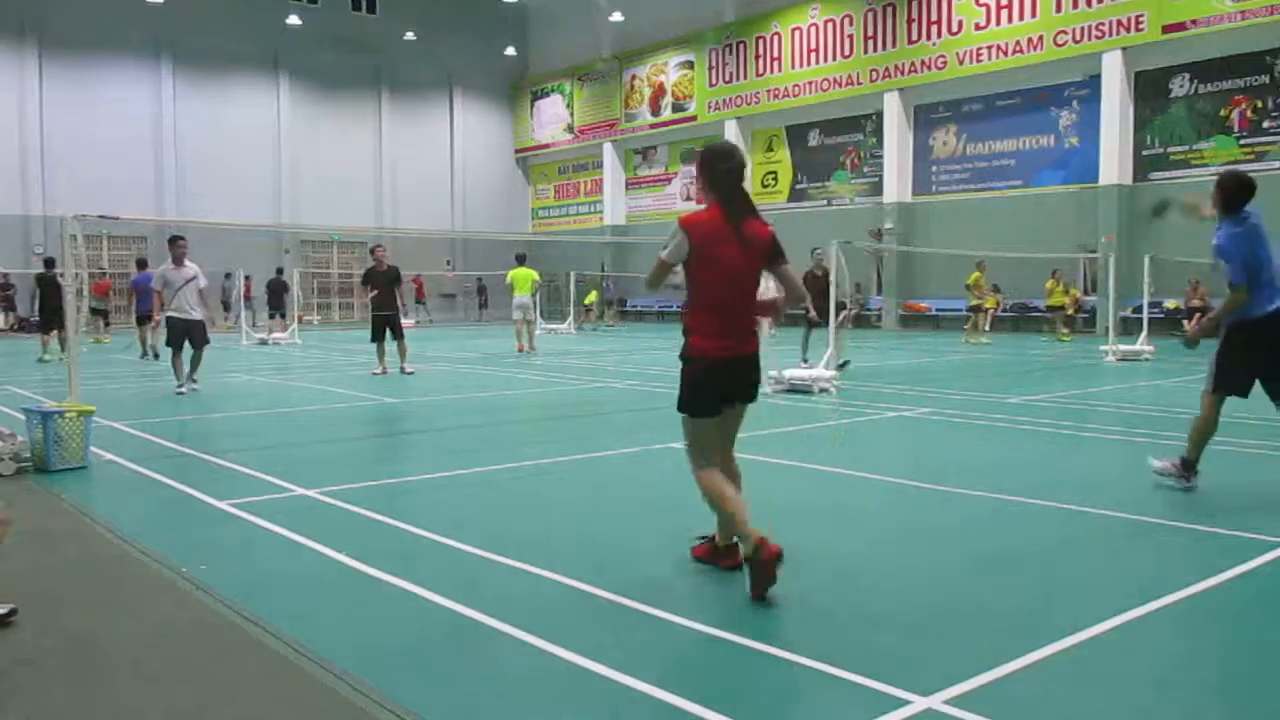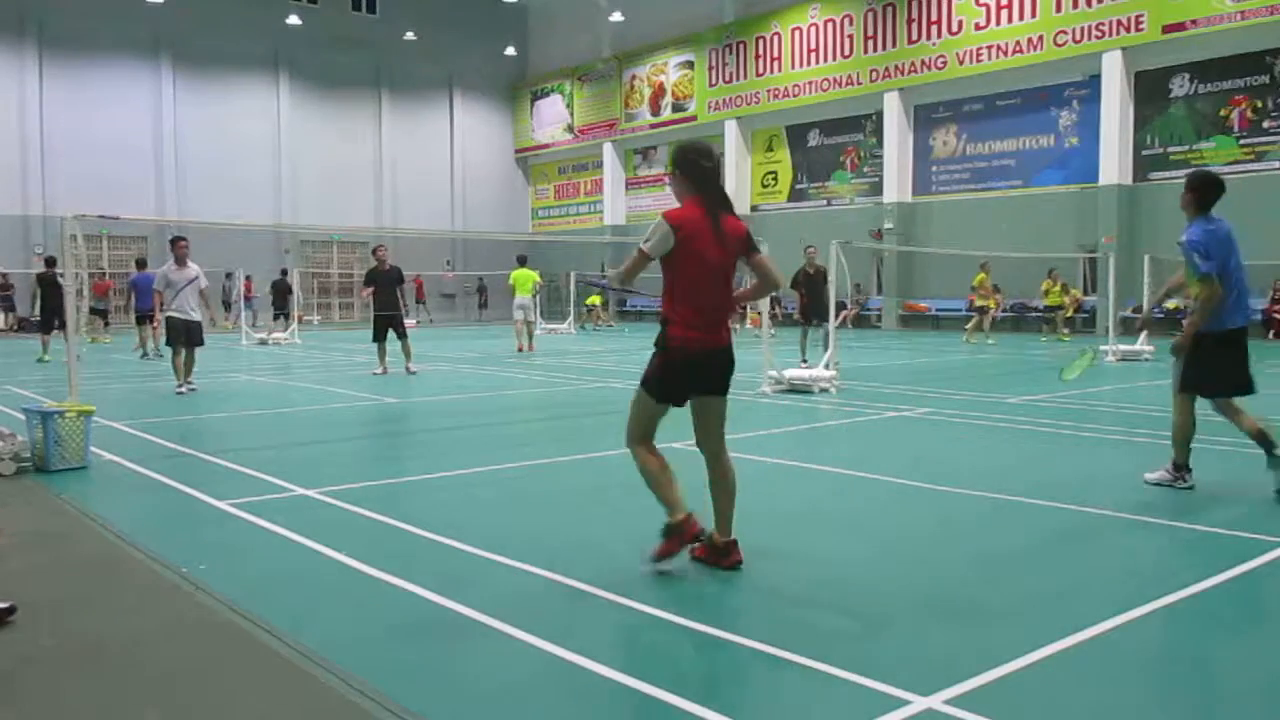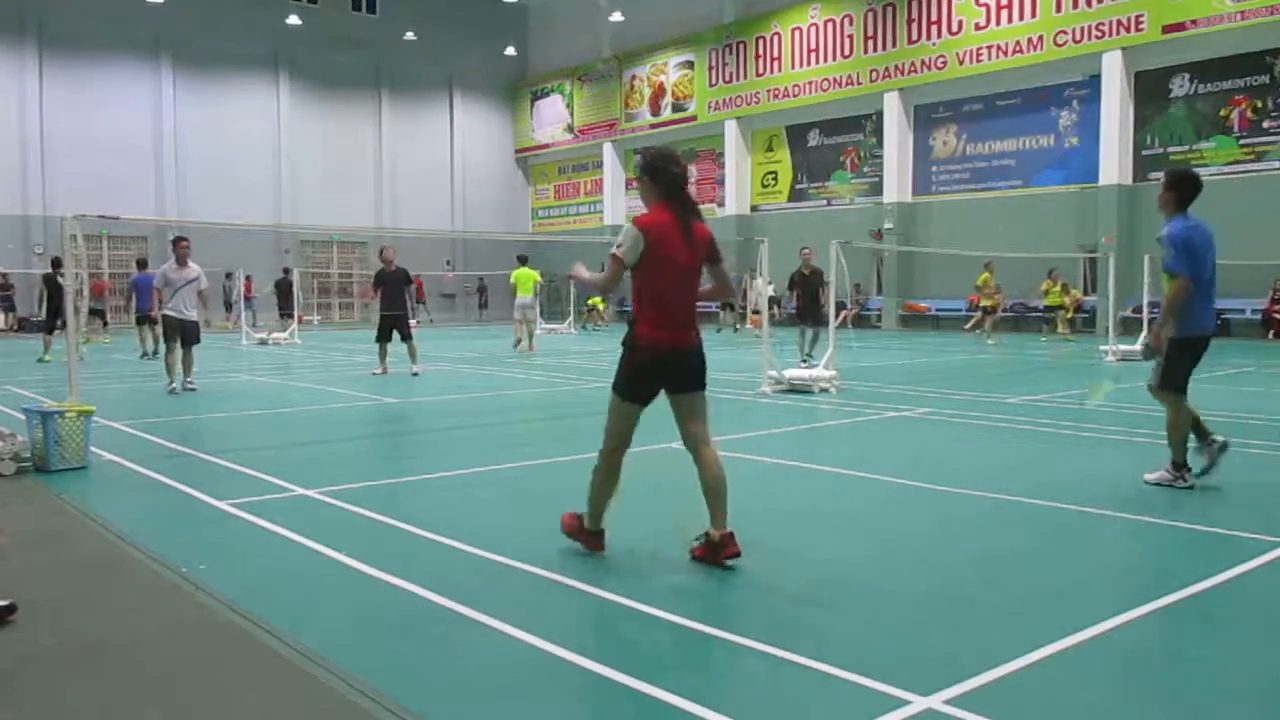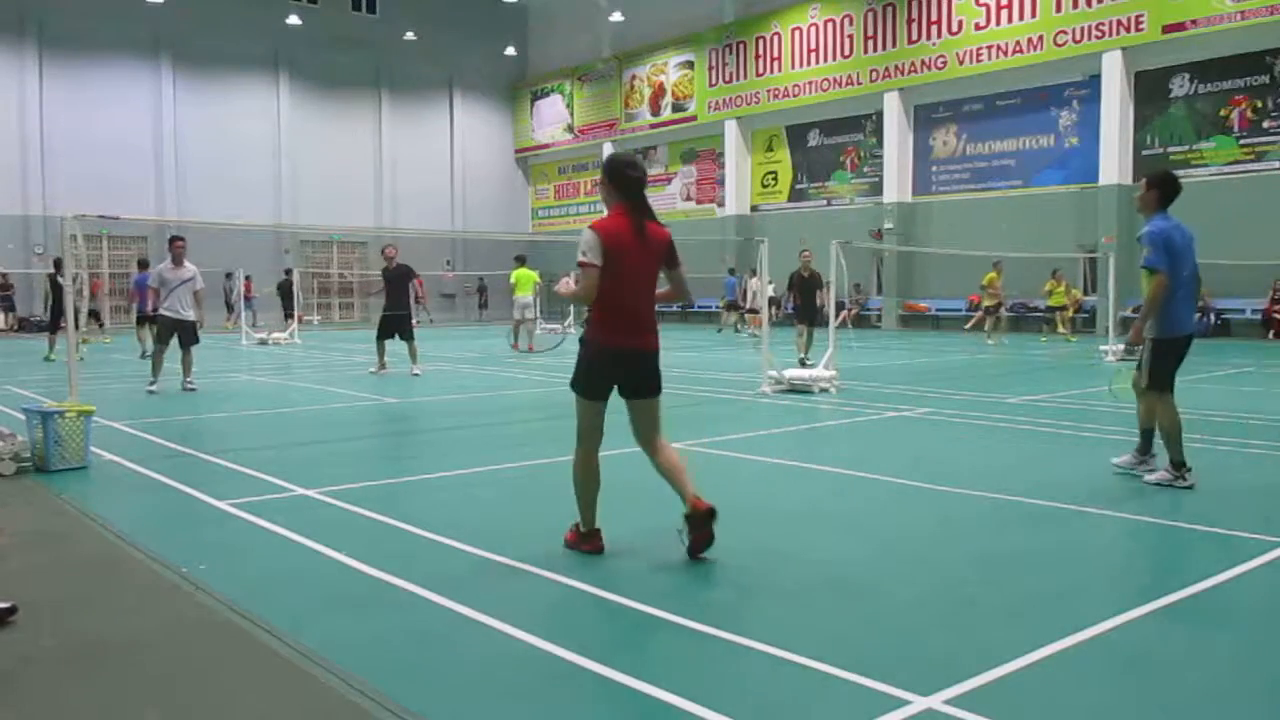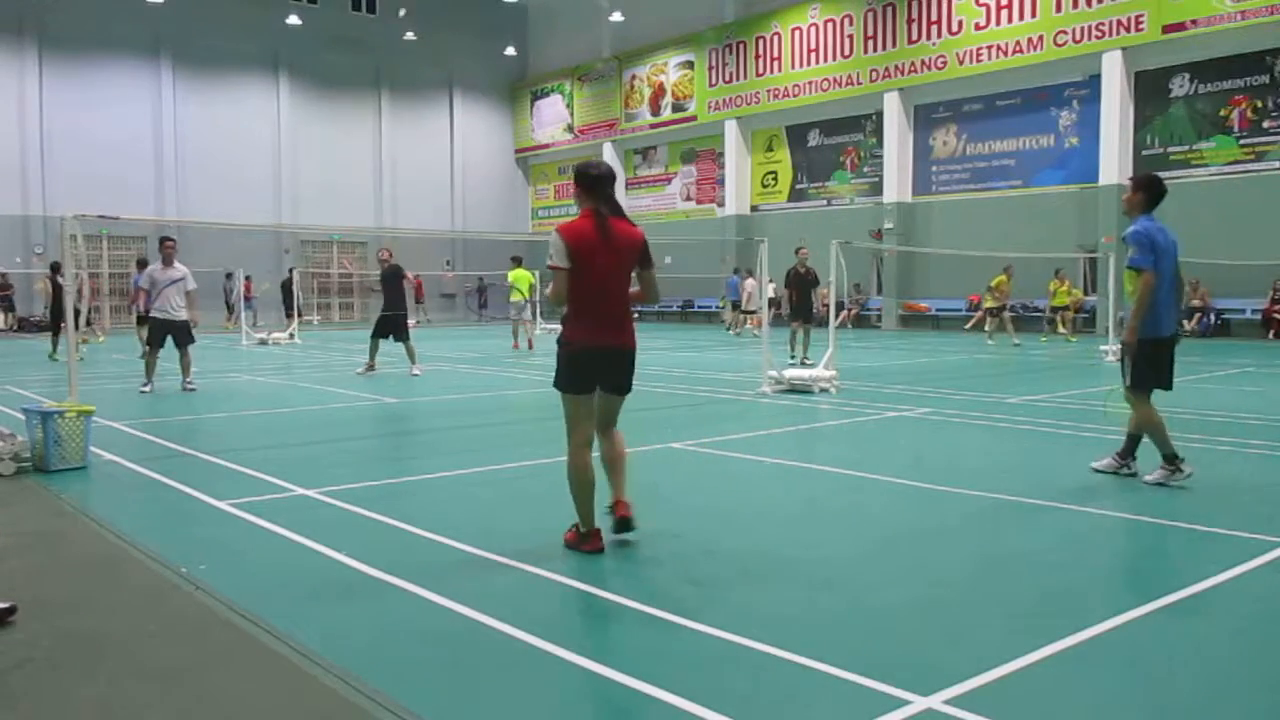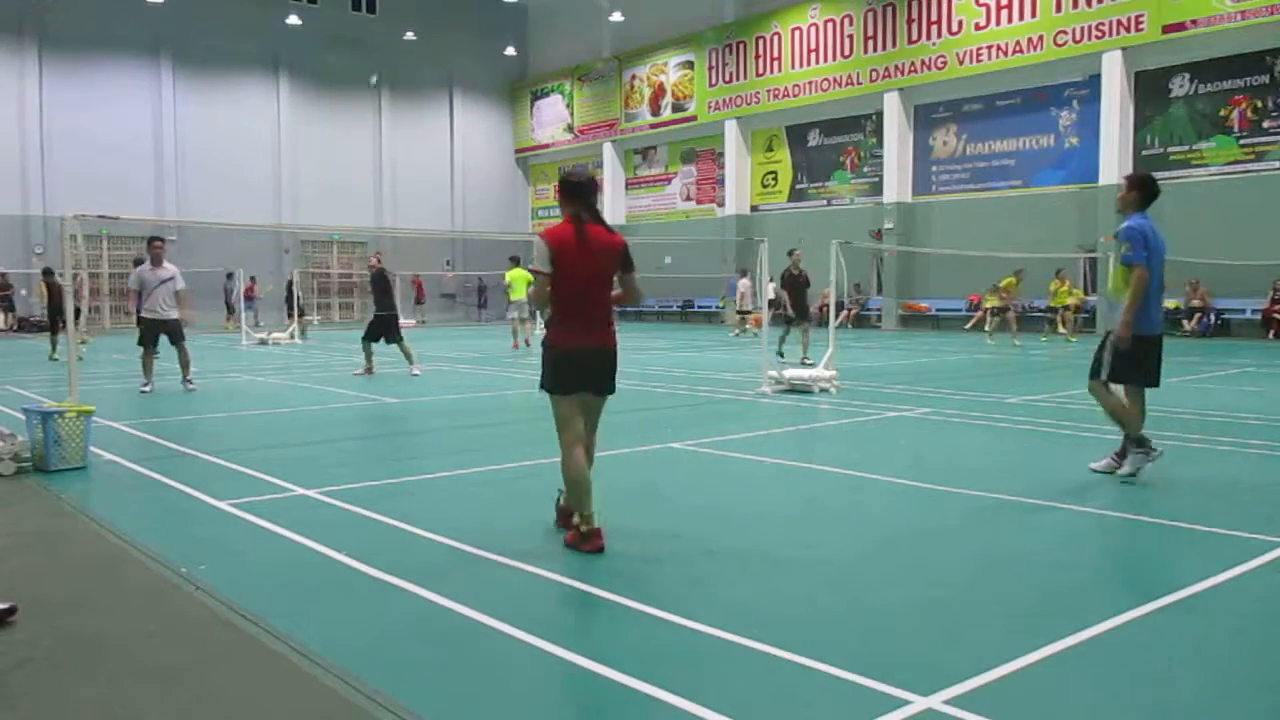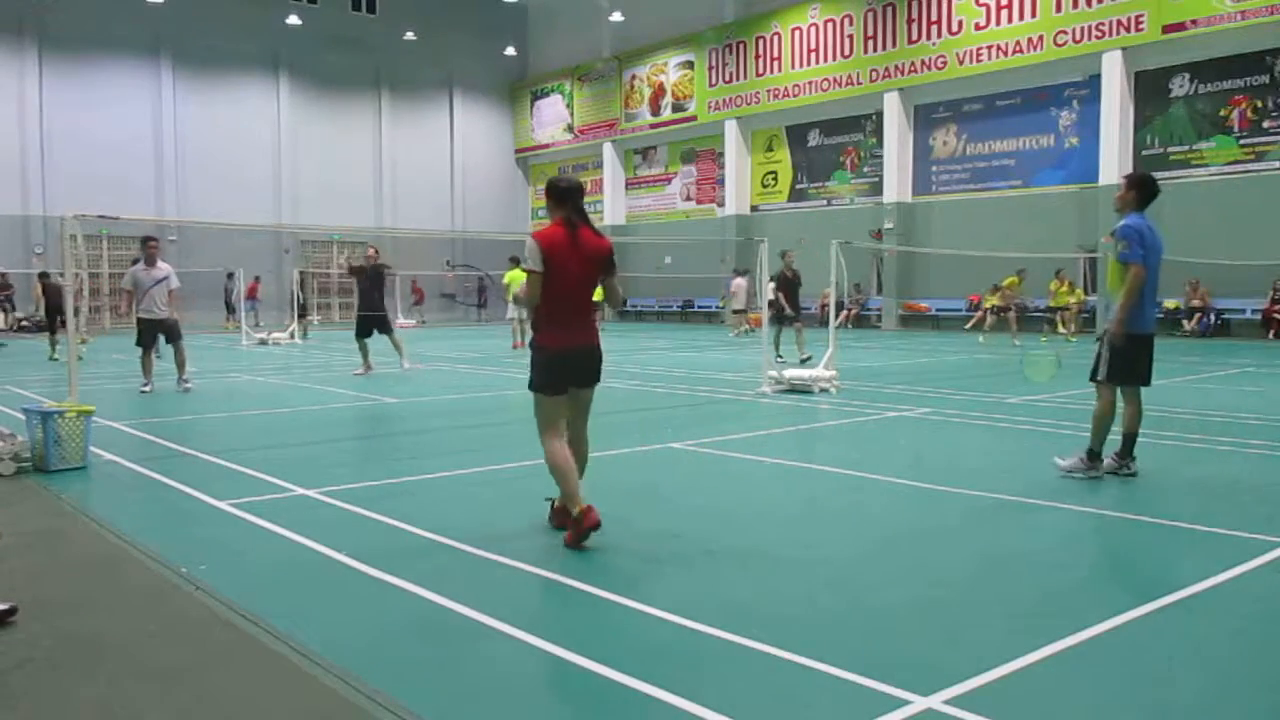
dt=0.2s
person 1, frame 1
left shoulder: (691, 226)
right shoulder: (761, 232)
left elbow: (652, 283)
right elbow: (798, 296)
left wrist: (662, 270)
left hip: (705, 358)
right hip: (745, 357)
left knee: (706, 465)
right knee: (722, 455)
left ankle: (757, 545)
right ankle: (724, 543)
person 1, frame 2
left shoulder: (673, 221)
right shoulder: (735, 226)
left elbow: (626, 277)
right elbow: (771, 282)
left wrist: (616, 276)
left hip: (680, 348)
right hip: (719, 349)
left knee: (639, 439)
right knee: (713, 446)
left ankle: (680, 522)
right ankle: (723, 542)
person 1, frame 3
left shoulder: (642, 227)
right shoulder: (700, 231)
left elbow: (607, 285)
right elbow: (727, 290)
left wrist: (580, 274)
left hip: (648, 348)
right hip: (688, 348)
left knee: (614, 445)
right knee: (700, 443)
left ankle: (592, 527)
right ankle: (721, 536)
person 1, frame 4
left shoulder: (599, 232)
right shoulder: (660, 234)
left elbow: (586, 294)
right elbow: (683, 294)
left wrist: (565, 290)
left hip: (602, 348)
right hip: (645, 348)
left knee: (588, 444)
right knee: (653, 439)
left ankle: (587, 531)
right ankle: (695, 506)
person 1, frame 5
left shoulder: (567, 234)
right shoulder: (634, 235)
left elbow: (558, 298)
right elbow: (651, 295)
left wrist: (548, 293)
left hip: (580, 346)
right hip: (622, 346)
left knee: (580, 441)
right knee: (608, 428)
left ankle: (587, 530)
right ankle: (621, 504)
person 1, frame 6
left shoulder: (549, 239)
right shoulder: (615, 241)
left elbow: (539, 300)
right elbow: (634, 296)
left wrist: (549, 295)
left hip: (563, 349)
right hip: (603, 348)
left knee: (571, 440)
right knee: (587, 433)
left ankle: (587, 528)
right ankle: (571, 505)
person 1, frame 7
left shoulder: (540, 240)
right shoulder: (601, 244)
left elbow: (531, 299)
right elbow: (615, 300)
left wrist: (519, 294)
left hip: (551, 348)
right hip: (588, 347)
left knee: (553, 436)
right knee: (577, 431)
left ankle: (581, 512)
right ankle: (566, 507)
person 2, frame 1
left shoulder: (1225, 242)
right shoulder: (1250, 220)
left elbow: (1240, 296)
right elbow: (1216, 215)
left wrist: (1202, 328)
right wrist: (1200, 210)
left hip: (1247, 325)
left knee: (1212, 398)
left ankle: (1186, 467)
person 2, frame 2
left shoulder: (1194, 239)
right shoulder: (1219, 227)
left elbow: (1212, 291)
left wrist: (1187, 334)
right wrist: (1156, 301)
left hip: (1211, 331)
right hip: (1233, 326)
left knee: (1183, 398)
right knee: (1223, 403)
left ankle: (1179, 470)
person 2, frame 3
left shoulder: (1173, 234)
right shoulder: (1201, 229)
left elbow: (1181, 285)
left wrist: (1157, 329)
left hip: (1183, 328)
right hip: (1202, 325)
left knee: (1167, 394)
right knee: (1164, 390)
left ankle: (1178, 470)
right ankle: (1208, 440)
person 2, frame 4
left shoulder: (1154, 232)
right shoulder: (1181, 231)
left elbow: (1161, 282)
right elbow: (1195, 279)
left wrist: (1138, 325)
left hip: (1164, 328)
right hip: (1182, 325)
left knee: (1159, 395)
right knee: (1143, 386)
left ankle: (1178, 470)
right ankle: (1144, 452)
person 2, frame 5
left shoulder: (1138, 232)
right shoulder: (1163, 233)
left elbow: (1147, 281)
right elbow: (1178, 282)
left wrist: (1131, 326)
right wrist: (1174, 318)
left hip: (1146, 329)
right hip: (1164, 328)
left knee: (1136, 397)
right knee: (1139, 396)
left ankle: (1173, 463)
right ankle: (1125, 458)
person 2, frame 6
left shoulder: (1131, 229)
right shoulder: (1152, 231)
left elbow: (1141, 276)
left wrist: (1126, 321)
left hip: (1132, 326)
right hip: (1151, 326)
left knee: (1098, 384)
right knee: (1134, 390)
left ankle: (1141, 444)
right ankle: (1125, 456)
person 2, frame 7
left shoulder: (1128, 227)
right shoulder: (1150, 231)
left elbow: (1137, 273)
left wrist: (1119, 318)
left hip: (1127, 324)
right hip: (1144, 325)
left knee: (1106, 389)
right knee: (1130, 390)
left ankle: (1092, 458)
right ankle: (1124, 458)
